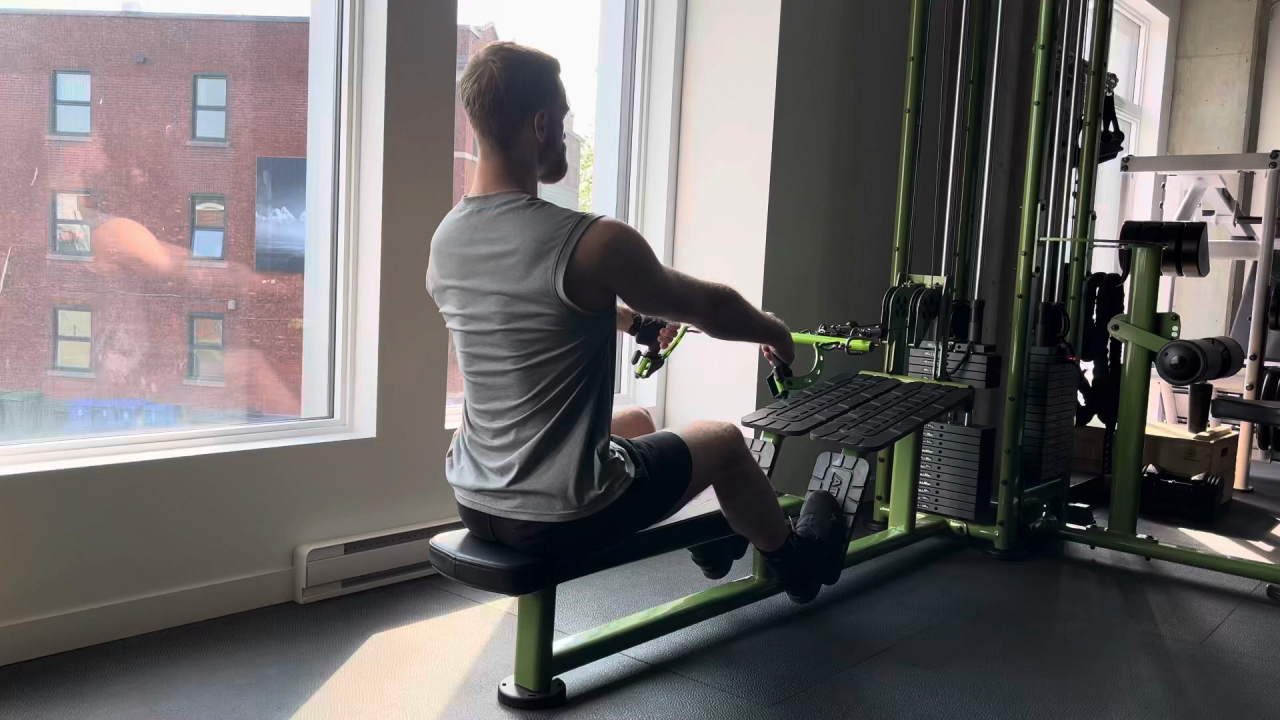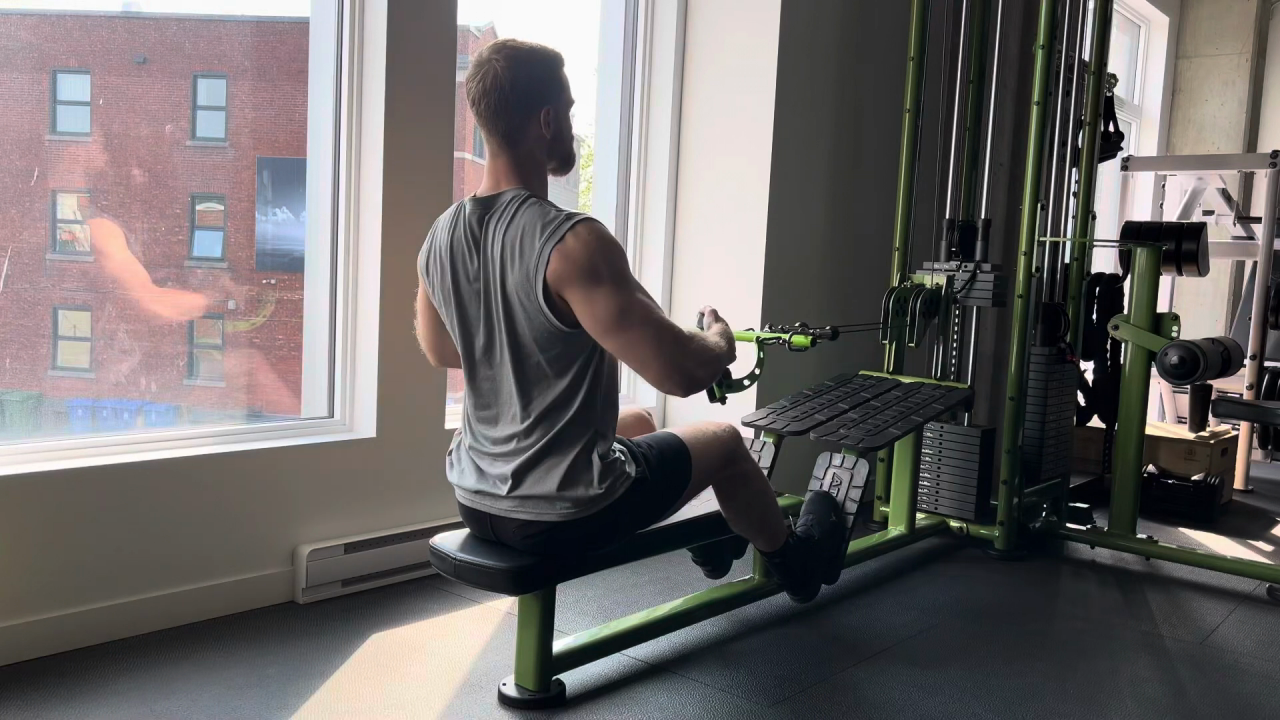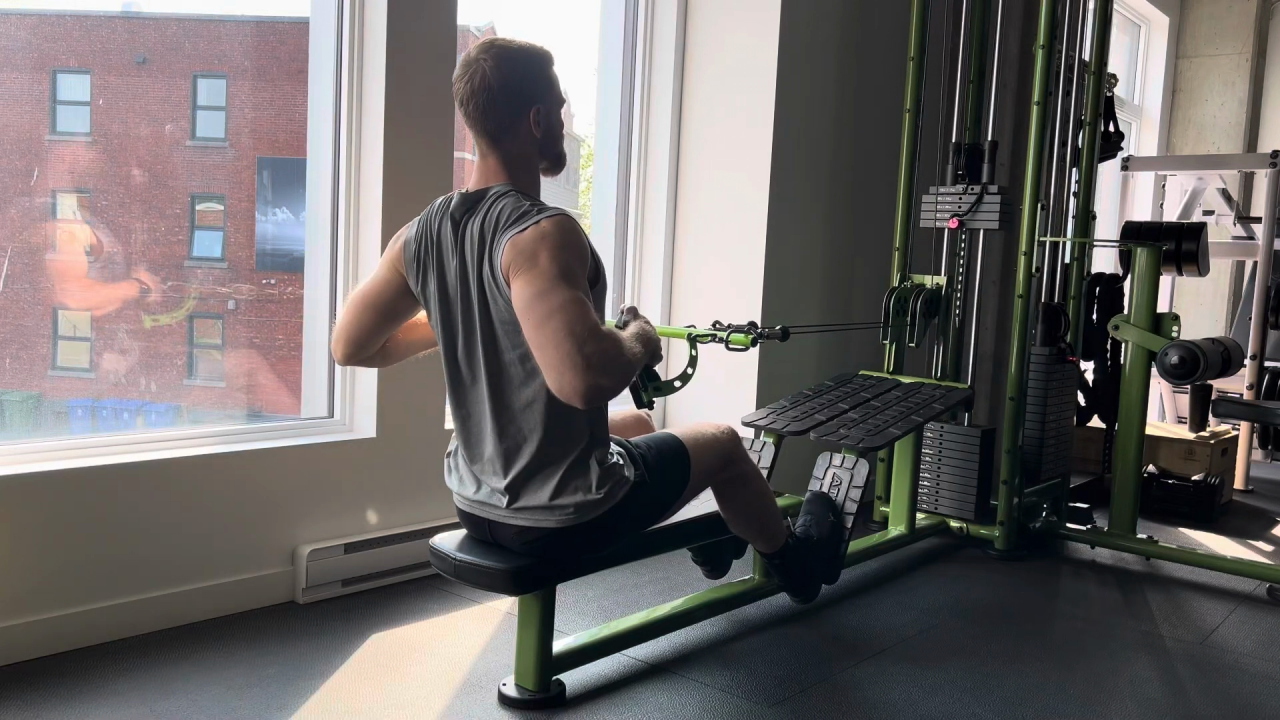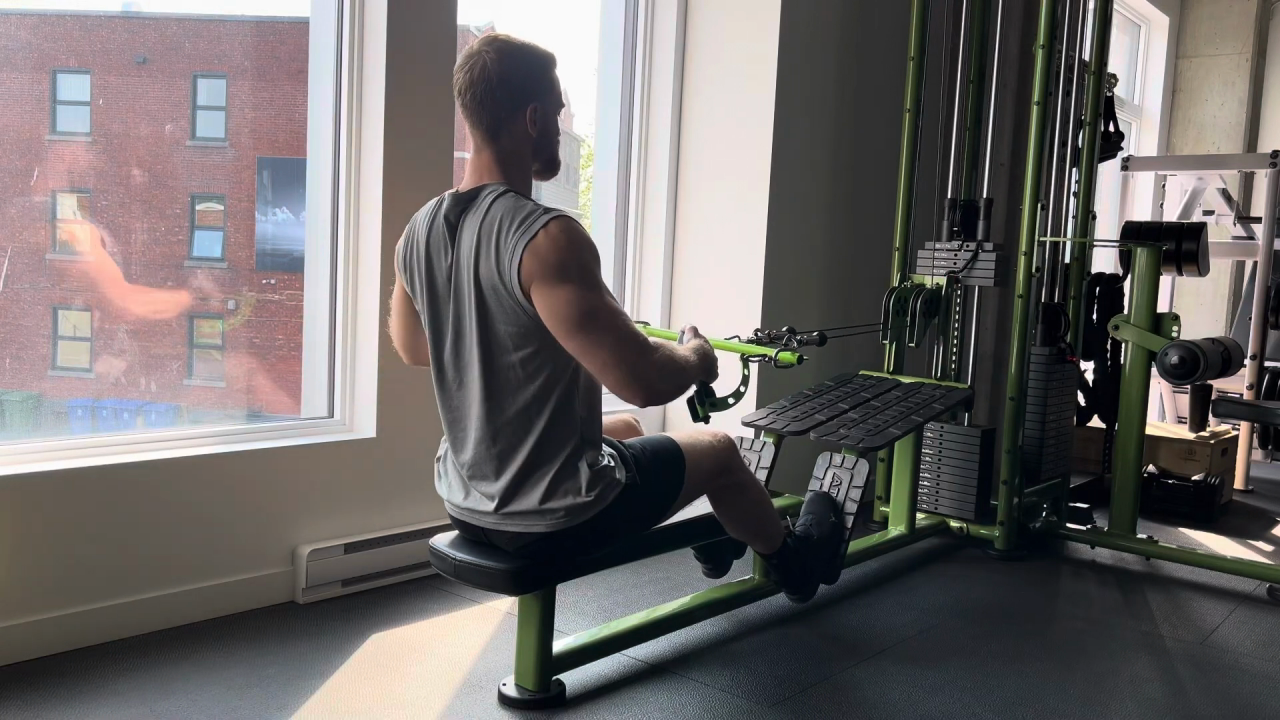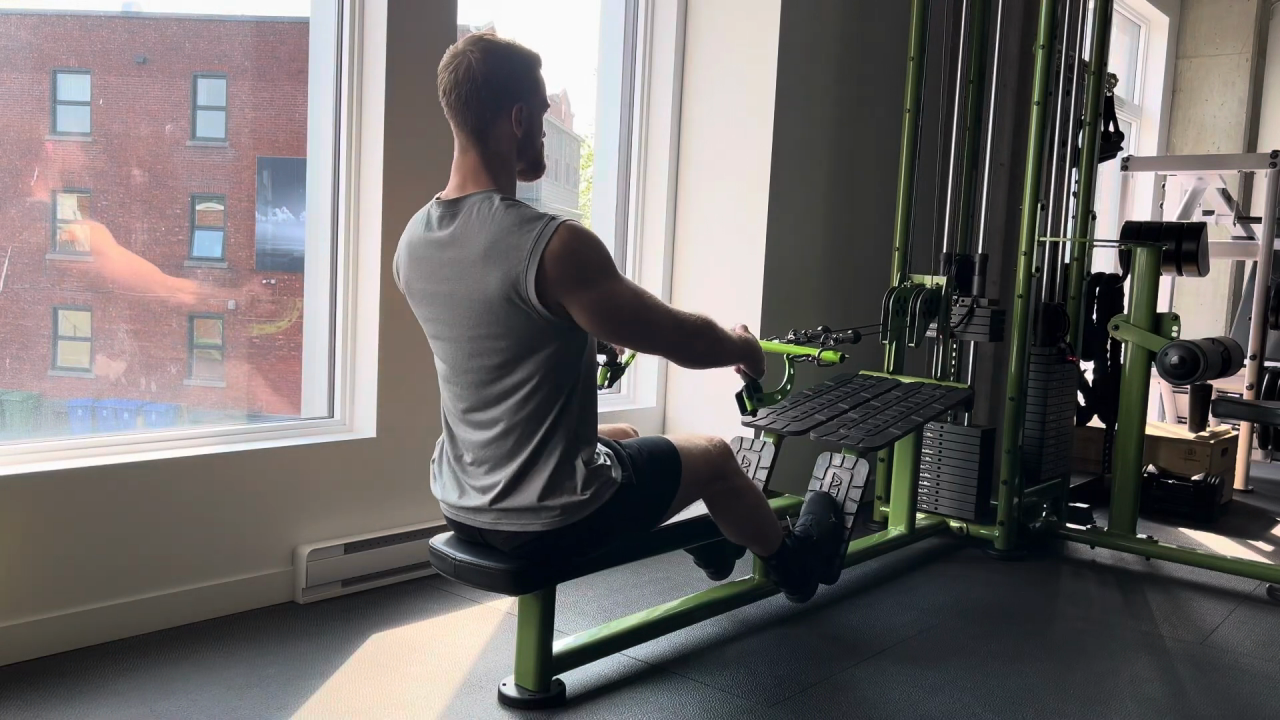
dt=1s
person 1, frame 1
left shoulder: (446, 241)
right shoulder: (590, 244)
right elbow: (711, 308)
left wrist: (628, 318)
right wrist: (773, 332)
left hip: (475, 503)
right hip: (564, 517)
left knee: (636, 421)
right knee: (724, 439)
right ankle: (798, 561)
person 1, frame 2
left shoulder: (439, 239)
right shoulder: (572, 245)
right elbow: (683, 373)
right wrist: (720, 342)
left hip: (477, 502)
right hip: (567, 516)
left knee: (637, 424)
right knee: (724, 441)
left ankle: (708, 542)
right ankle: (797, 563)
person 1, frame 3
left shoulder: (420, 236)
right shoulder: (541, 235)
left elbow: (349, 346)
right elbow: (585, 379)
right wrist: (639, 340)
left hip: (475, 503)
right hip: (564, 519)
left knee: (635, 425)
right knee: (721, 442)
left ankle: (708, 539)
right ankle: (795, 562)
person 1, frame 4
left shoulder: (418, 233)
right shoulder: (547, 239)
right elbow: (644, 381)
right wrist: (696, 358)
left hip: (466, 503)
right hip: (555, 519)
left knee: (622, 429)
right knee: (718, 449)
left ankle: (714, 539)
right ankle: (796, 561)
person 1, frame 5
left shoulder: (413, 243)
right shoulder: (553, 246)
right elbow: (682, 340)
right wrist: (743, 348)
left hip: (461, 504)
right hip: (550, 520)
left knee: (621, 435)
right knee: (714, 454)
right ankle: (794, 561)
